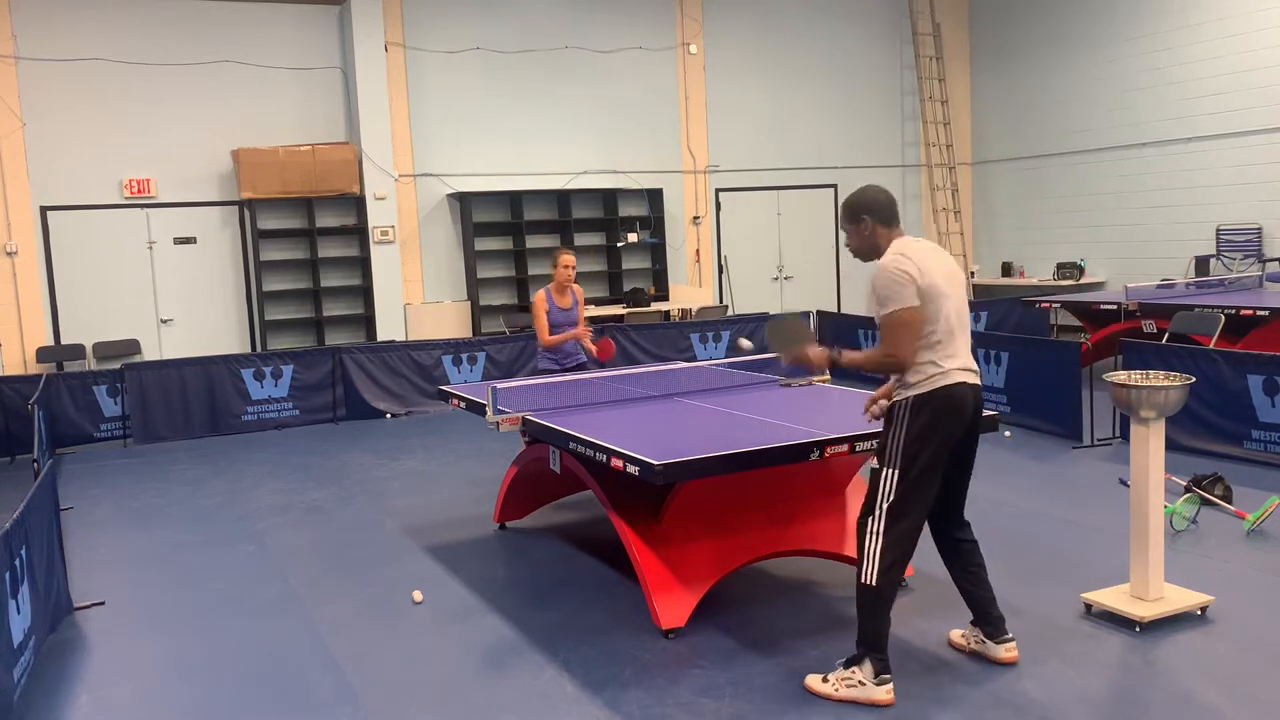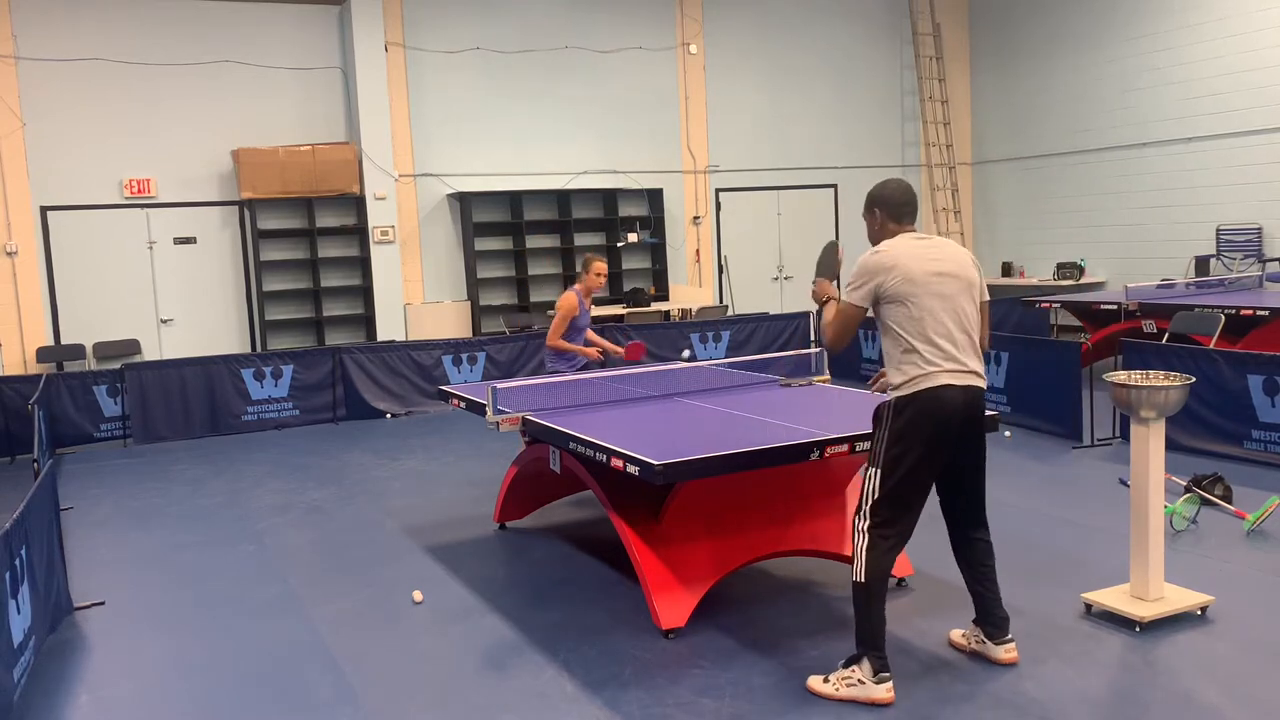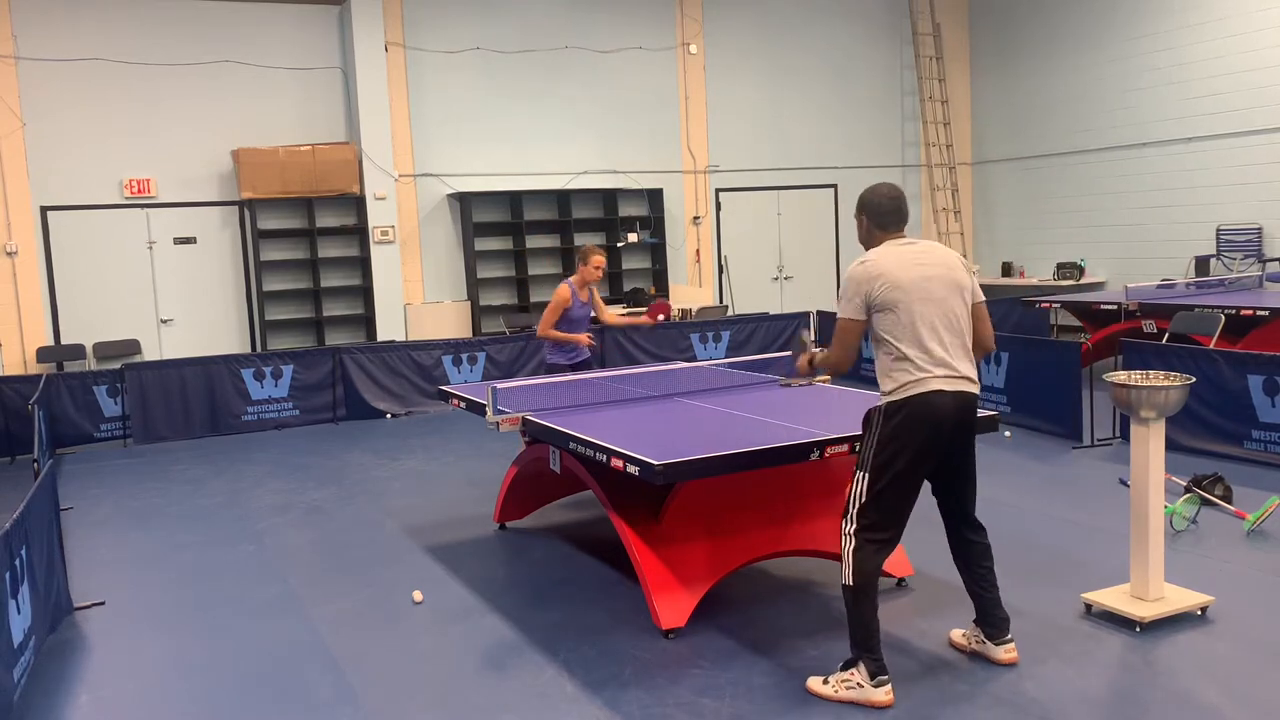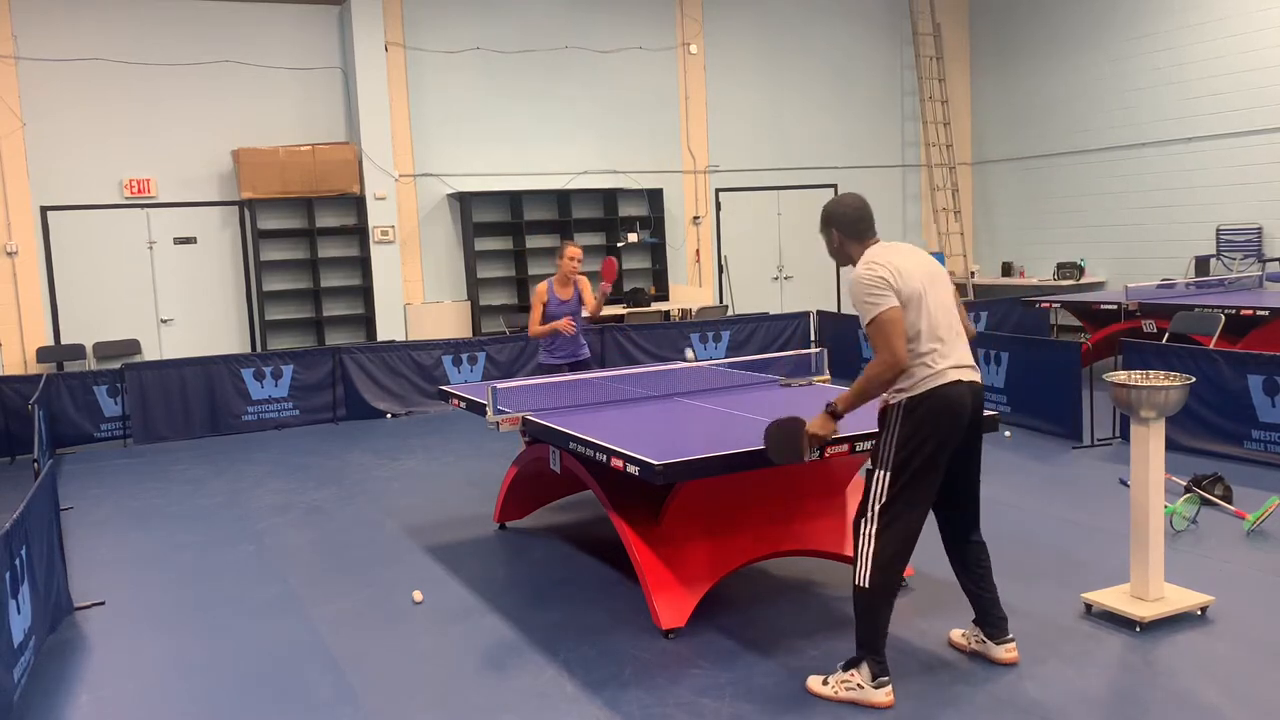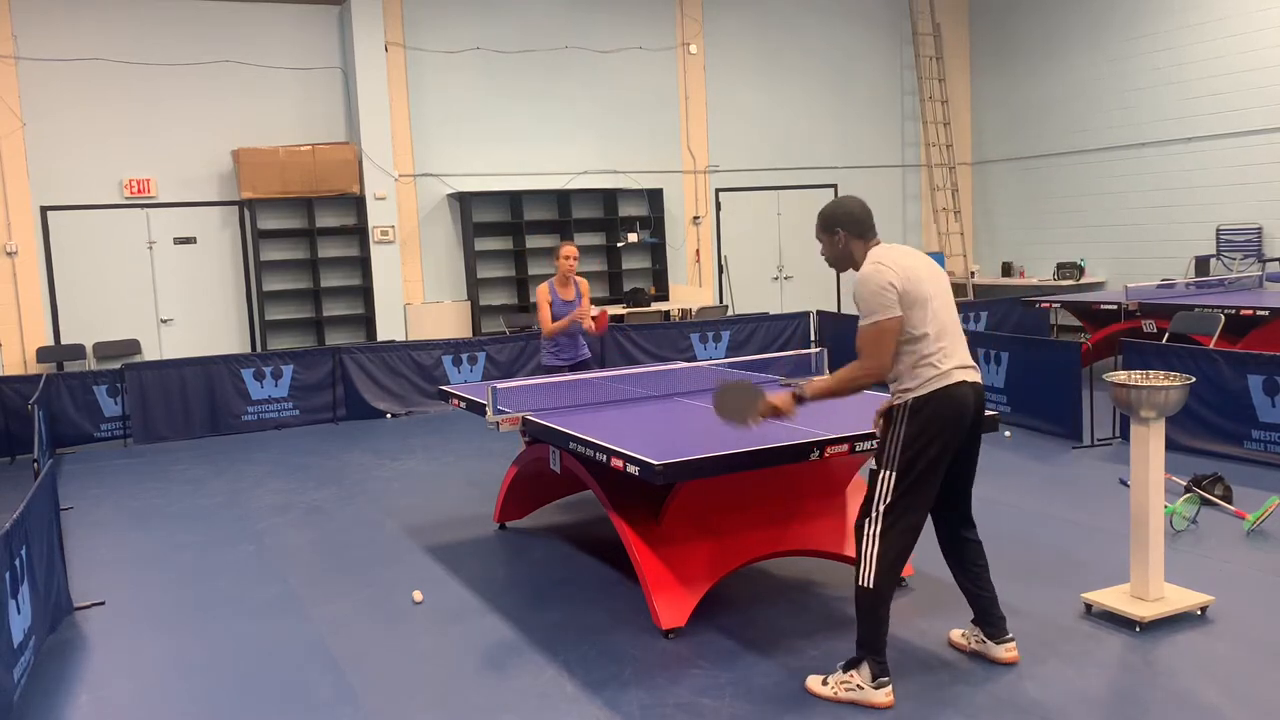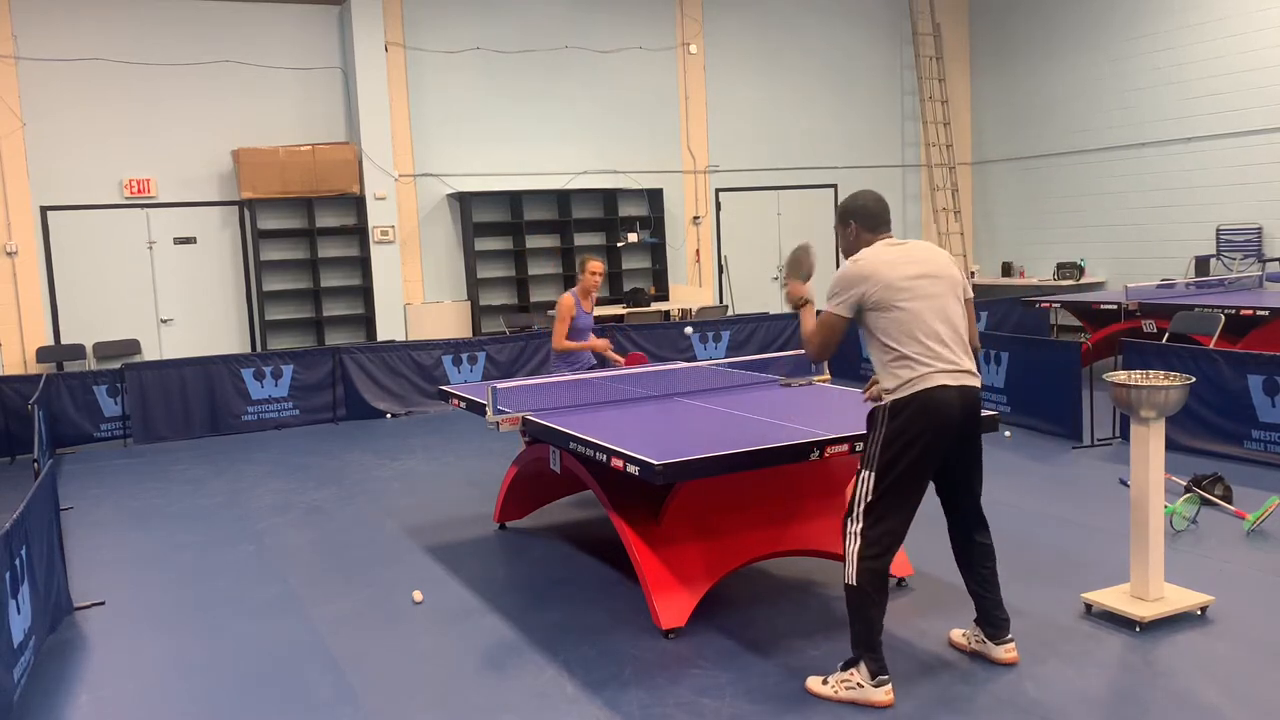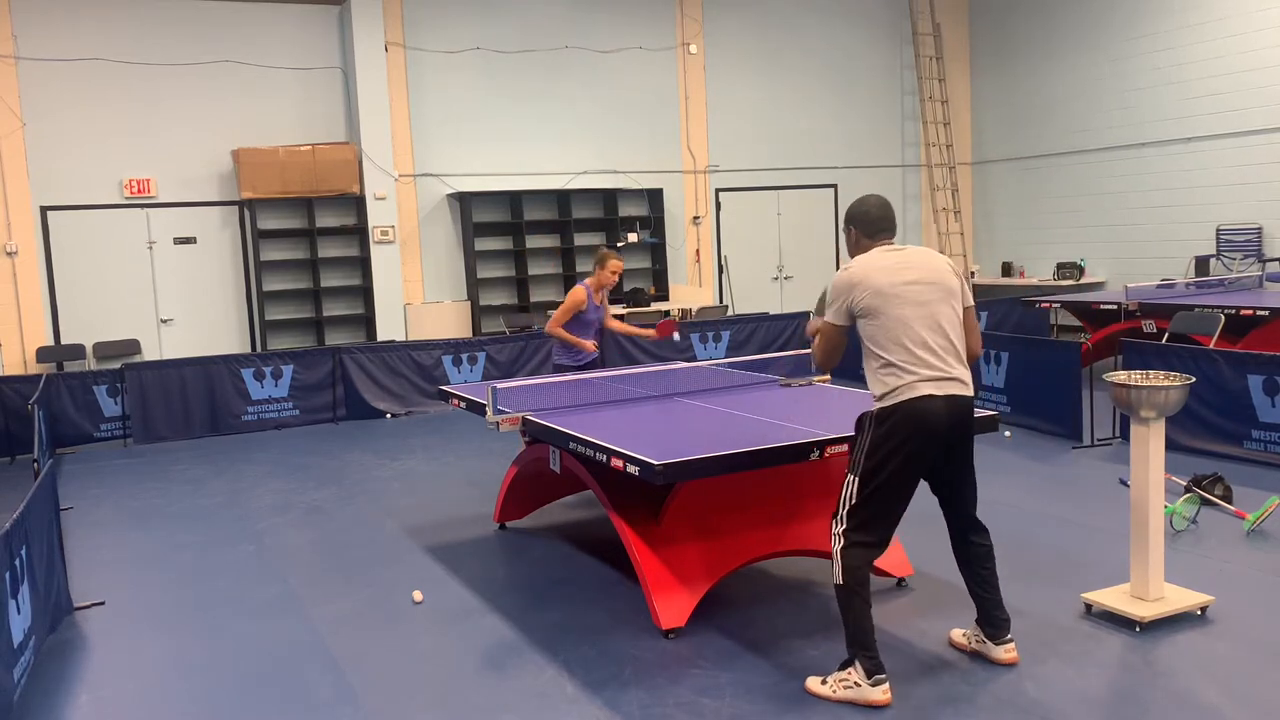
dt=0.2s
person 1, frame 1
left shoulder: (894, 266)
right shoulder: (935, 254)
left elbow: (898, 355)
left wrist: (833, 358)
right wrist: (896, 388)
left hip: (930, 404)
right hip: (965, 394)
left knee: (882, 530)
right knee: (950, 521)
left ankle: (871, 671)
right ankle: (993, 633)
person 1, frame 2
left shoulder: (877, 262)
right shoulder: (961, 255)
left elbow: (835, 338)
right elbow: (979, 341)
left wrist: (827, 300)
left hip: (917, 405)
right hip: (970, 395)
left knee: (875, 530)
right knee: (968, 521)
left ankle: (871, 671)
right ankle: (995, 634)
person 1, frame 3
left shoulder: (865, 271)
right shoulder: (952, 260)
left elbow: (842, 360)
right elbow: (986, 343)
left wrist: (811, 361)
left hip: (909, 409)
right hip: (963, 402)
left knee: (863, 535)
right knee: (964, 522)
left ankle: (868, 674)
right ankle: (995, 634)
person 1, frame 4
left shoulder: (868, 273)
right shoulder: (919, 258)
left elbow: (893, 359)
left wrist: (832, 412)
left hip: (925, 404)
right hip: (968, 391)
left knee: (879, 533)
right knee: (961, 521)
left ankle: (870, 674)
right ankle: (995, 633)
person 1, frame 5
left shoulder: (874, 275)
right shoulder: (915, 259)
left elbow: (874, 368)
left wrist: (798, 395)
left hip: (931, 403)
right hip: (967, 392)
left knee: (880, 533)
right knee: (956, 521)
left ankle: (869, 674)
right ankle: (994, 633)
person 1, frame 6
left shoulder: (858, 270)
right shoulder: (941, 258)
left elbow: (817, 348)
right elbow: (969, 339)
left wrist: (802, 304)
left hip: (913, 409)
right hip: (965, 394)
left knee: (867, 533)
right knee: (967, 518)
left ankle: (869, 673)
right ankle: (995, 633)
person 1, frame 7
left shoulder: (850, 277)
right shoulder: (943, 265)
left elbow: (824, 361)
right elbow: (974, 348)
left wrist: (817, 330)
left hip: (902, 414)
right hip: (959, 404)
left knee: (852, 537)
right knee: (966, 521)
left ankle: (867, 673)
right ankle: (996, 634)
